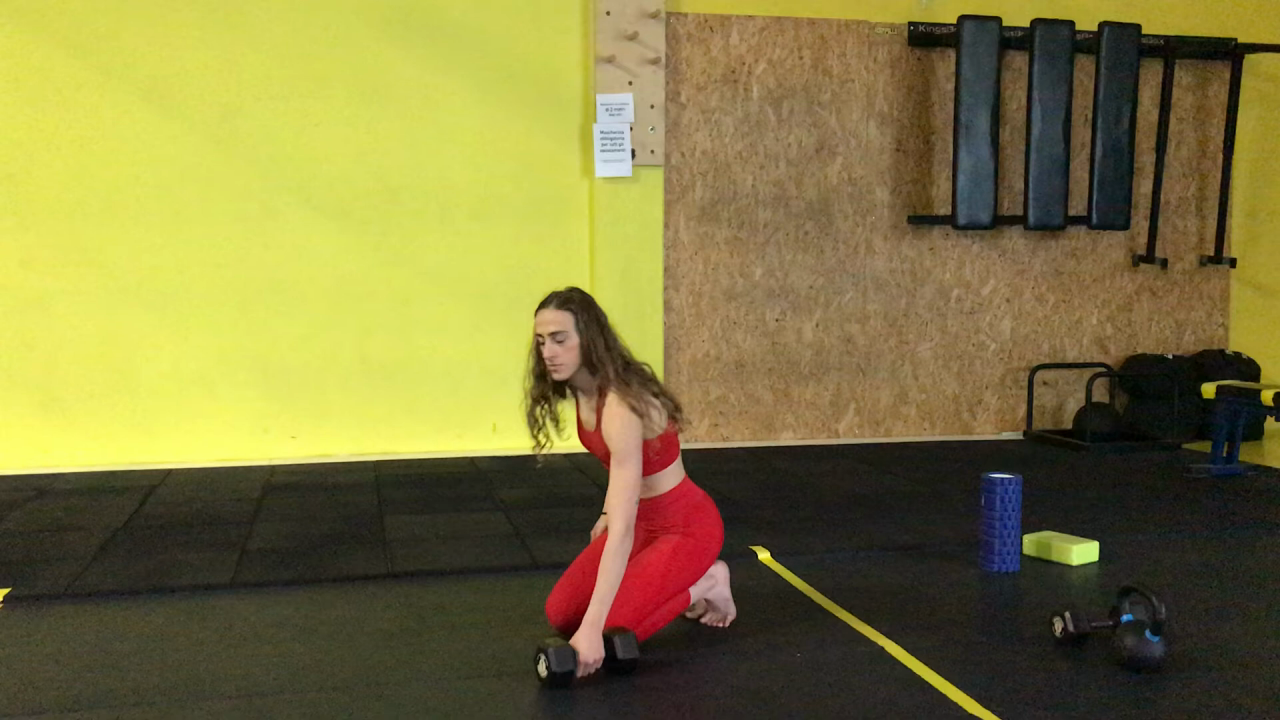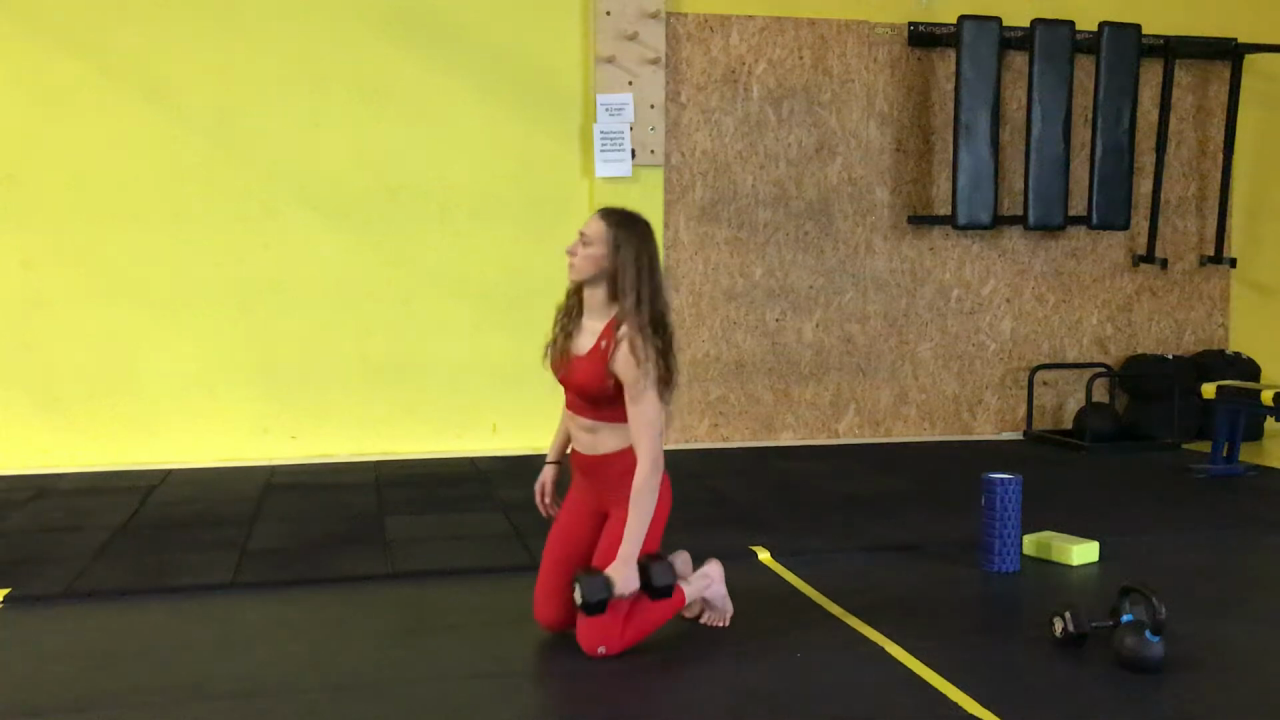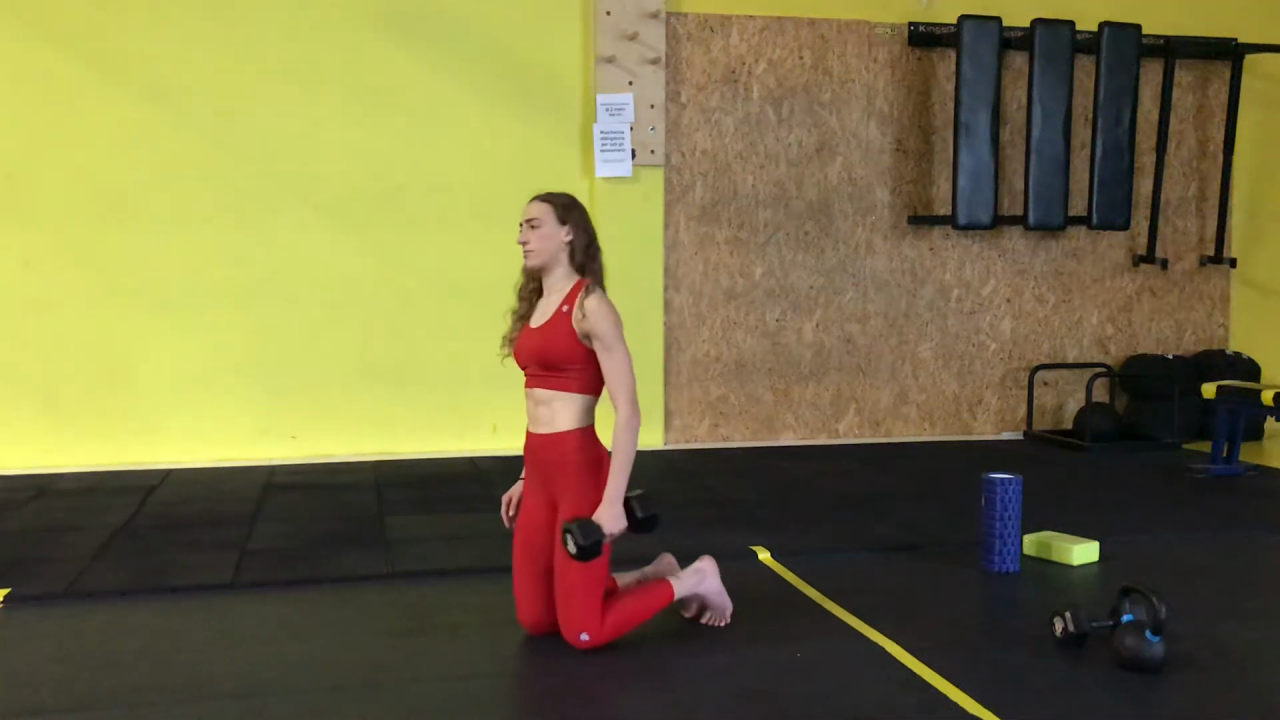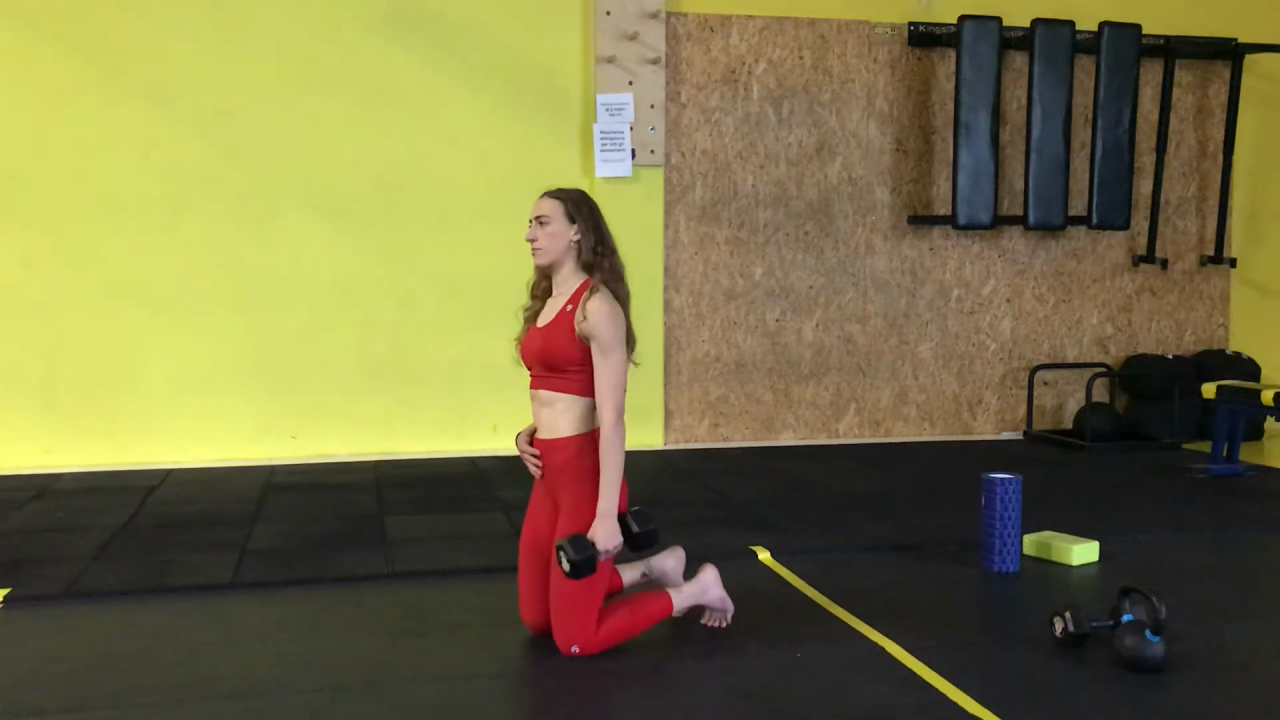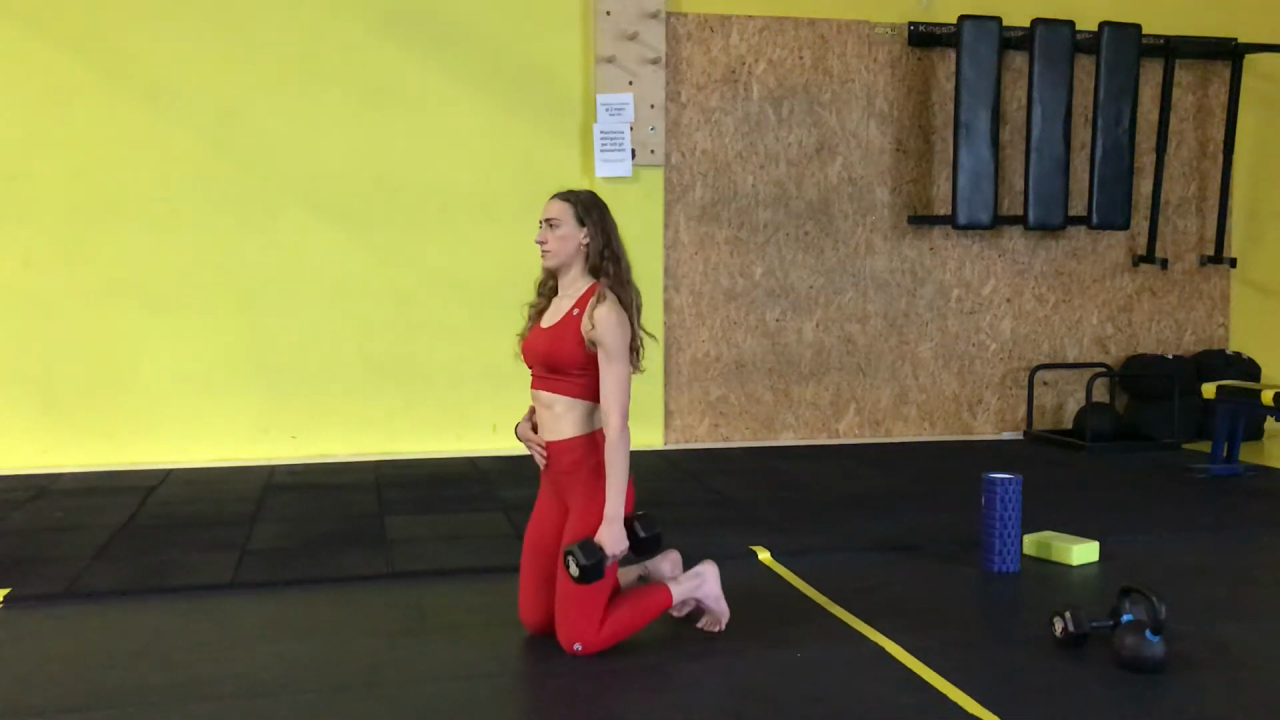
dt=0.7s
person 1, frame 1
left shoulder: (620, 406)
right shoulder: (582, 387)
left elbow: (623, 527)
left wrist: (592, 627)
right wrist: (607, 512)
left hip: (687, 529)
right hip: (644, 521)
left knee: (605, 634)
right knee: (560, 614)
left ankle: (705, 584)
right ankle: (669, 581)
person 1, frame 2
left shoulder: (628, 340)
right shoulder: (575, 315)
left elbow: (651, 459)
left wrist: (627, 560)
right wrist: (553, 460)
left hip: (632, 489)
right hip: (585, 483)
left knee: (598, 638)
right knee: (550, 616)
left ankle: (700, 583)
right ankle: (666, 569)
person 1, frame 3
left shoulder: (589, 305)
right shoulder: (535, 305)
left elbow: (628, 410)
left wrist: (614, 500)
right wrist: (524, 477)
left hip: (581, 468)
right hip: (541, 470)
left knee: (582, 631)
right knee: (534, 619)
left ankle: (693, 580)
right ankle: (653, 575)
person 1, frame 4
left shoulder: (596, 305)
right shoulder: (547, 302)
left elbow: (612, 419)
left wrist: (607, 515)
right wrist: (529, 433)
left hip: (585, 474)
right hip: (549, 477)
left knee: (574, 639)
right knee: (536, 619)
left ankle: (695, 591)
right ankle: (651, 568)
person 1, frame 5
left shoulder: (603, 310)
right shoulder: (550, 302)
left elbow: (616, 424)
left wrist: (613, 519)
right wrist: (527, 422)
left hip: (592, 475)
right hip: (555, 475)
left knee: (578, 636)
right knee: (535, 618)
left ankle: (693, 585)
right ankle: (653, 570)
